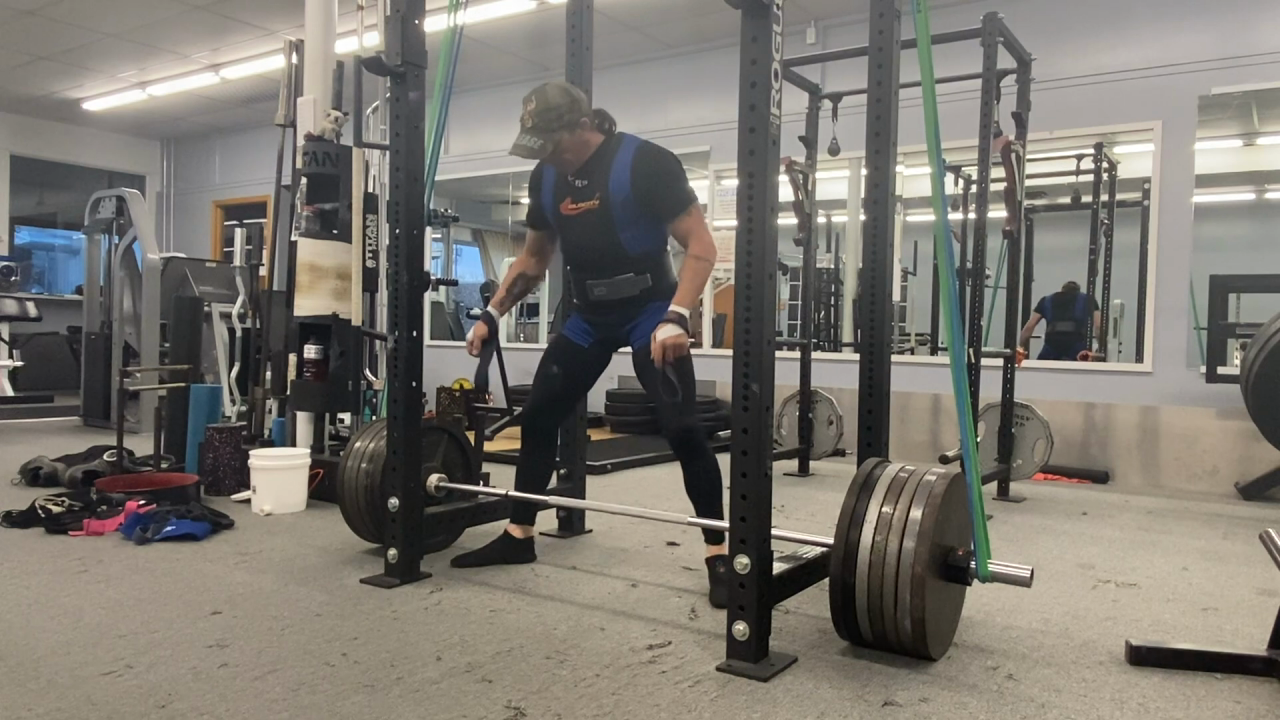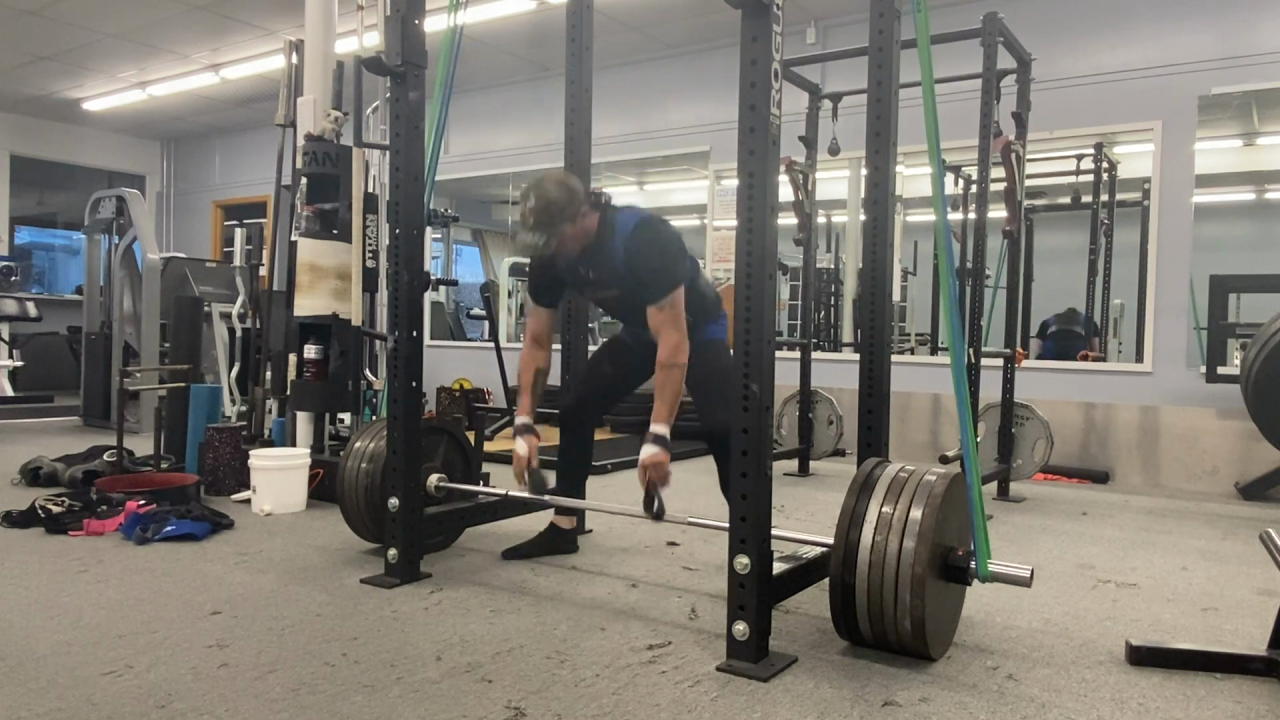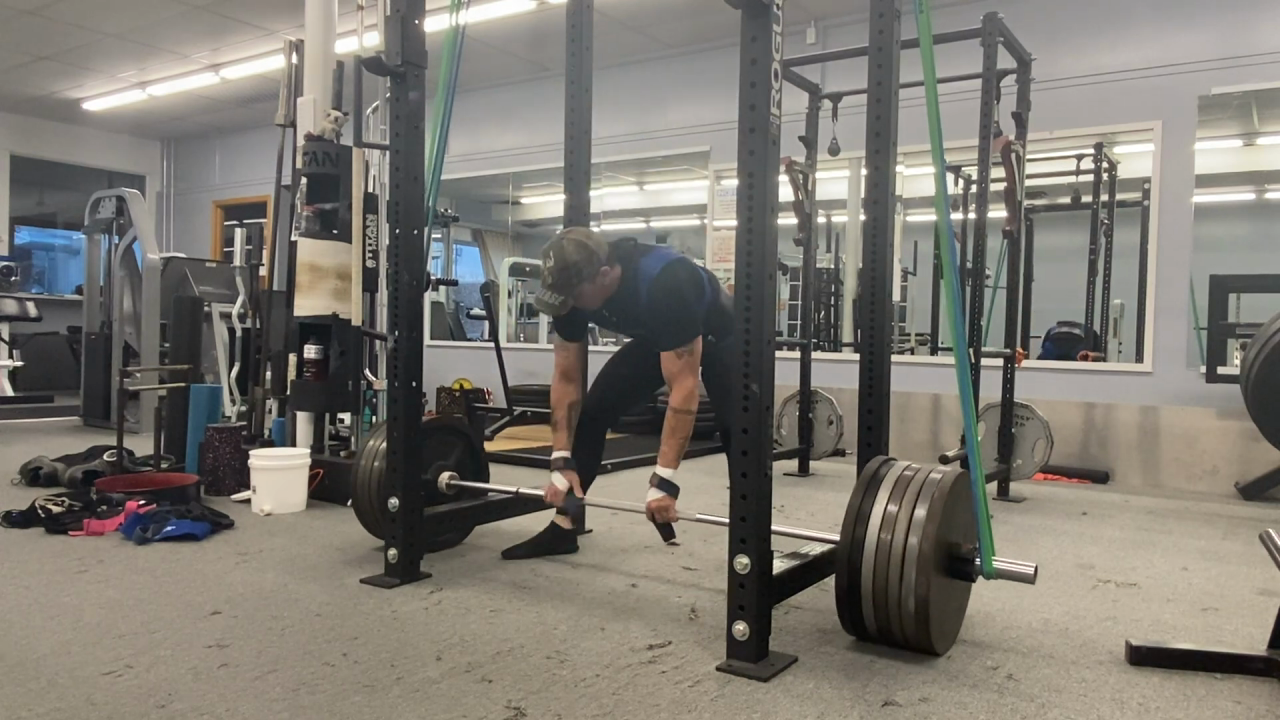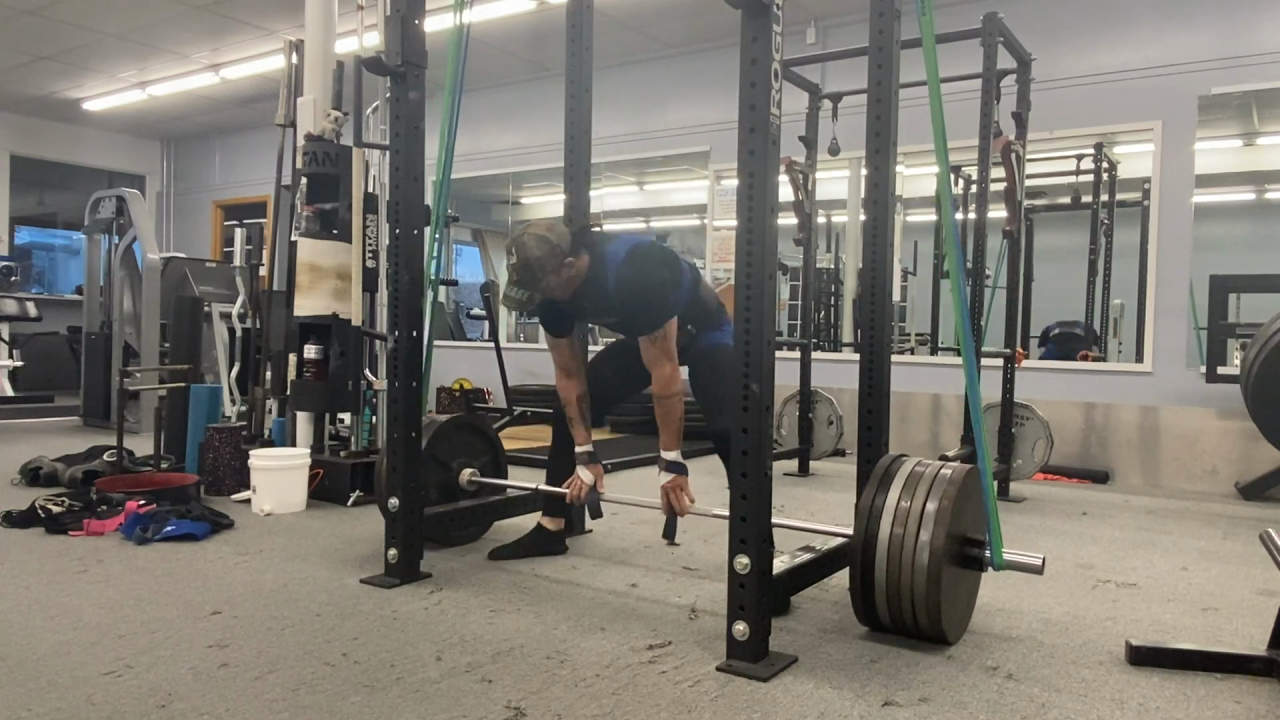
dt=0.7s
person 1, frame 1
left shoulder: (646, 164)
right shoulder: (546, 178)
left elbow: (700, 245)
right elbow: (534, 256)
left wrist: (676, 317)
right wrist: (492, 314)
left hip: (649, 310)
right hip: (589, 315)
left knee: (681, 428)
right knee: (537, 418)
left ankle: (719, 555)
right ankle: (518, 536)
person 1, frame 2
left shoulder: (645, 240)
right shoulder: (550, 253)
left elbow: (673, 342)
right elbow: (536, 342)
left wrist: (658, 438)
right wrist: (524, 427)
left hip: (698, 326)
right hip: (638, 331)
left knee: (719, 427)
right knee: (576, 409)
right ankle: (563, 527)
person 1, frame 3
left shoulder: (667, 282)
right shoulder: (571, 289)
left elbow: (684, 387)
right elbow: (567, 377)
left wrist: (664, 481)
right wrist: (562, 462)
left hip: (716, 337)
right hip: (653, 340)
right knee: (589, 412)
right ankle: (564, 528)
person 1, frame 4
left shoulder: (636, 269)
right shoulder: (550, 289)
left elbow: (664, 371)
right elbow: (569, 374)
left wrist: (671, 463)
right wrist: (585, 456)
left hip: (704, 332)
right hip: (639, 338)
left knee: (726, 430)
right knee: (568, 414)
right ankle: (550, 530)
